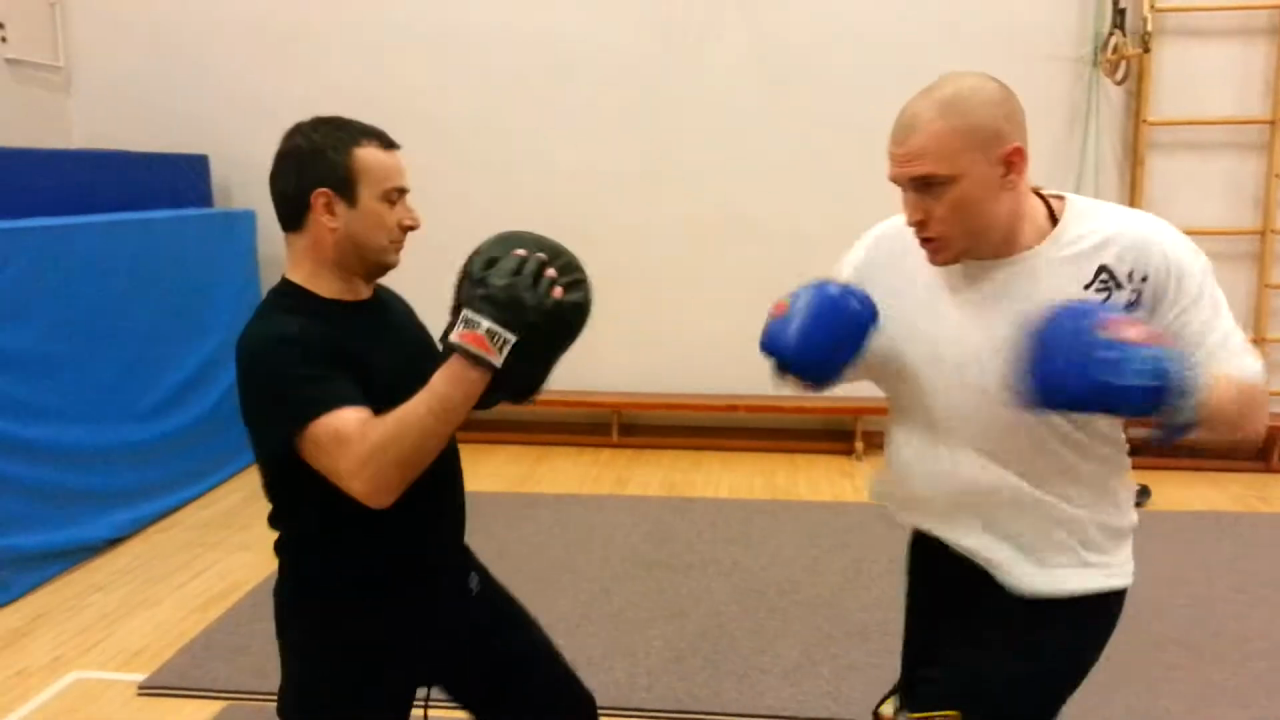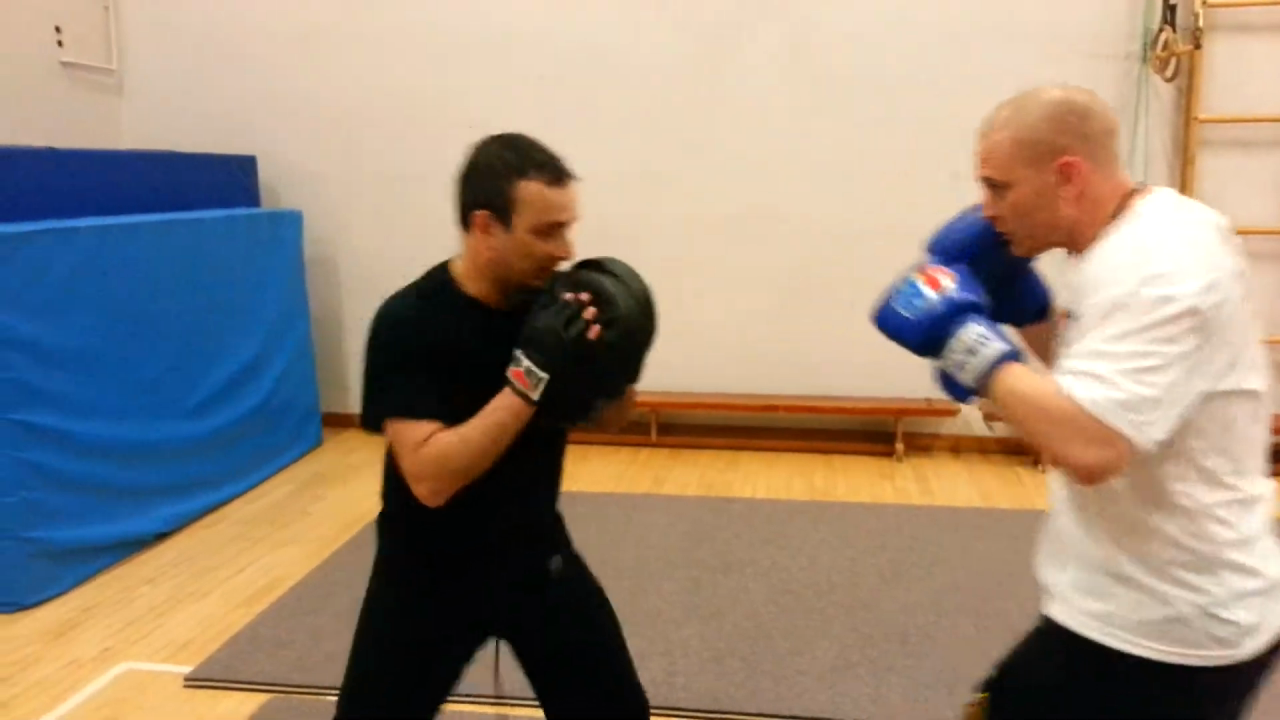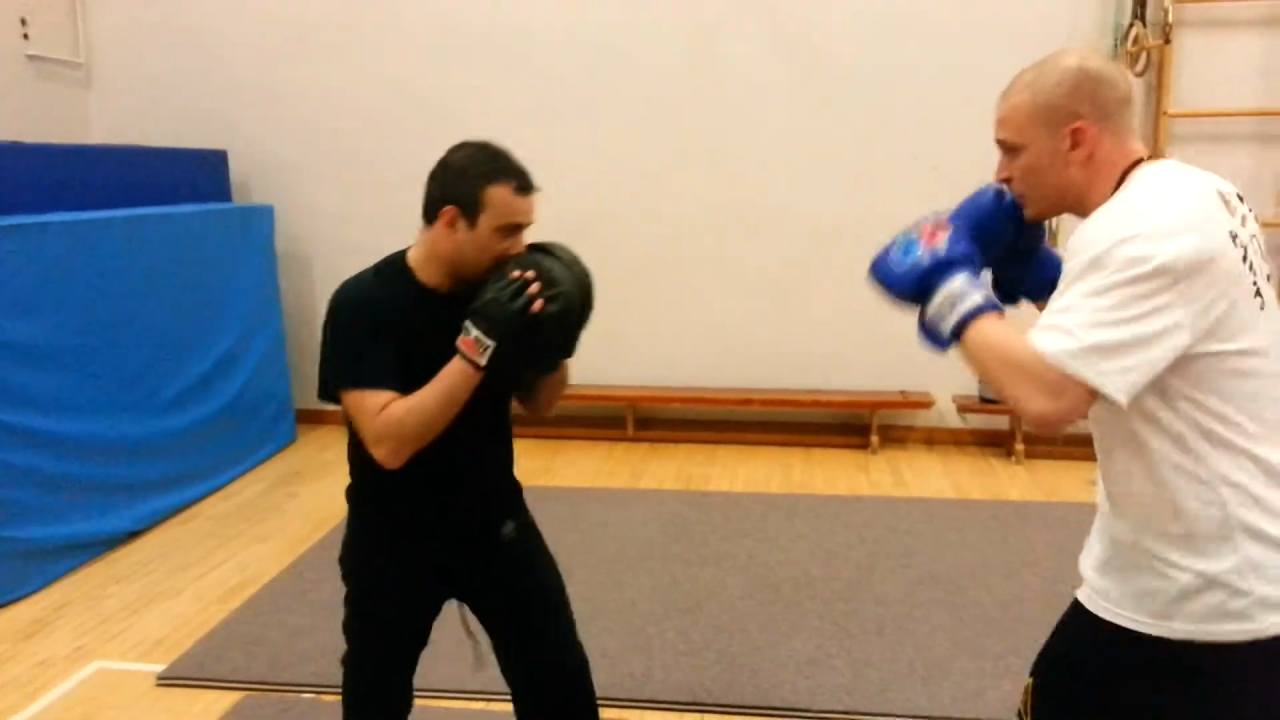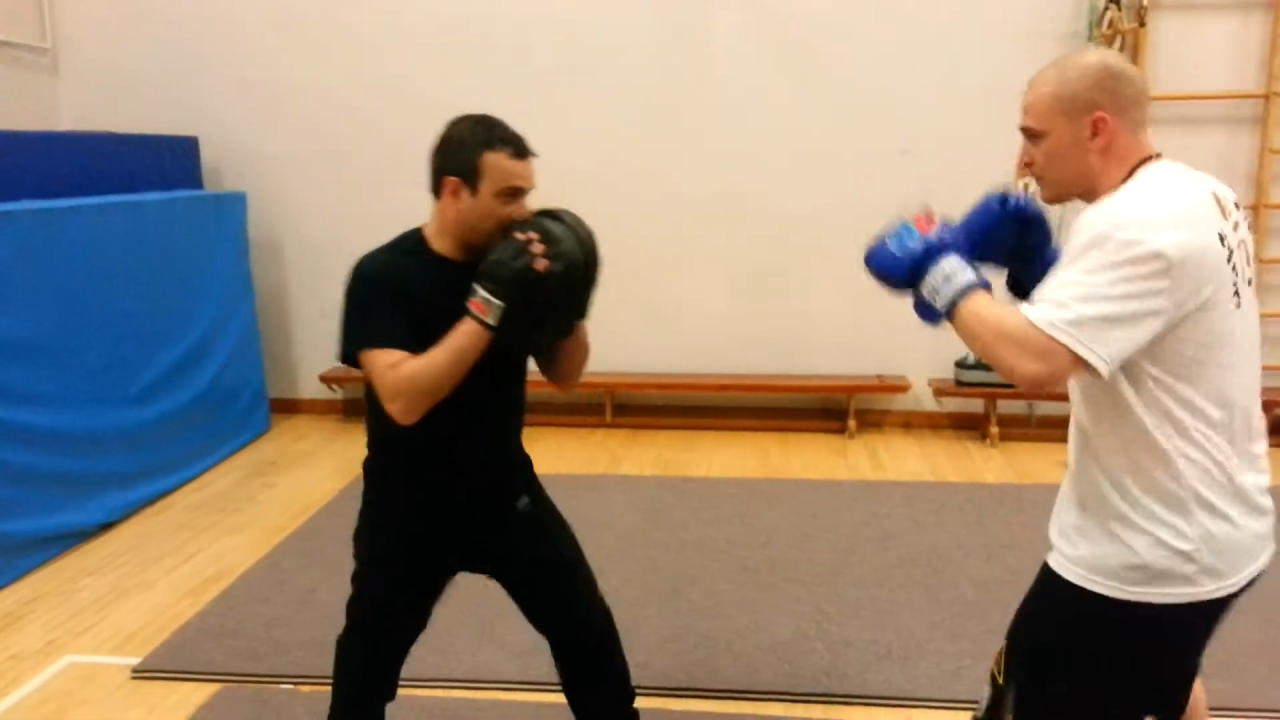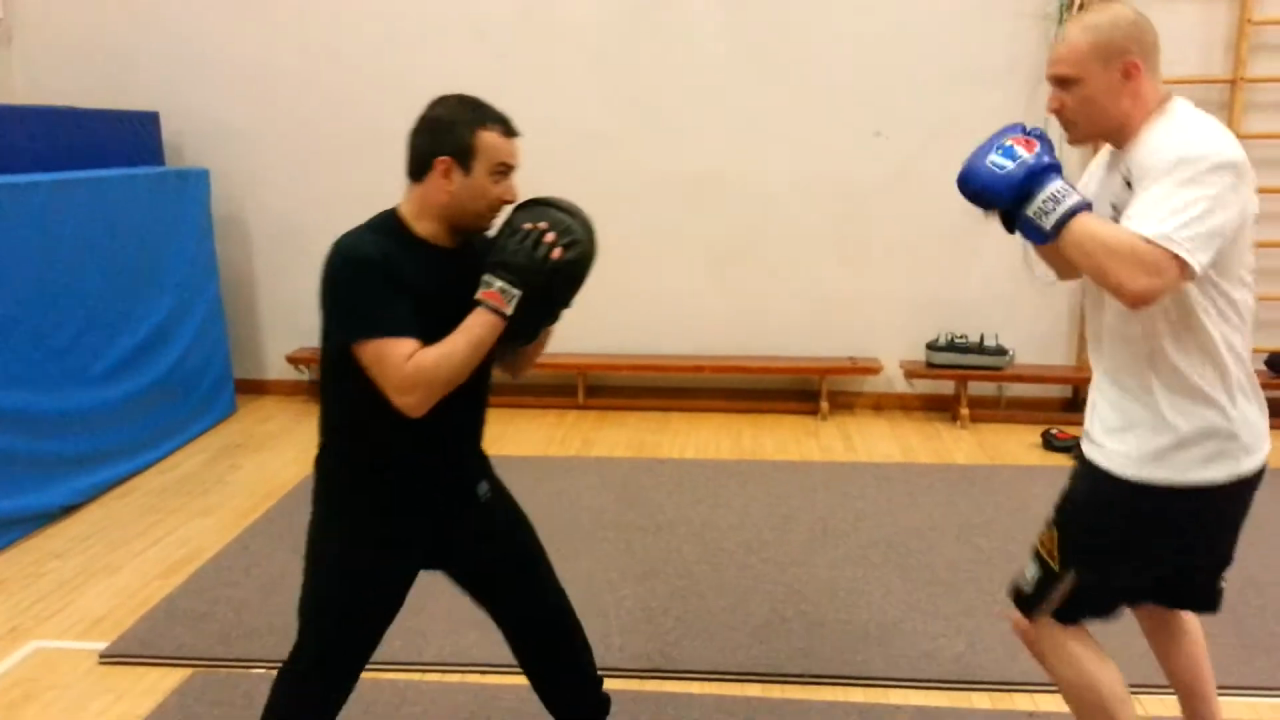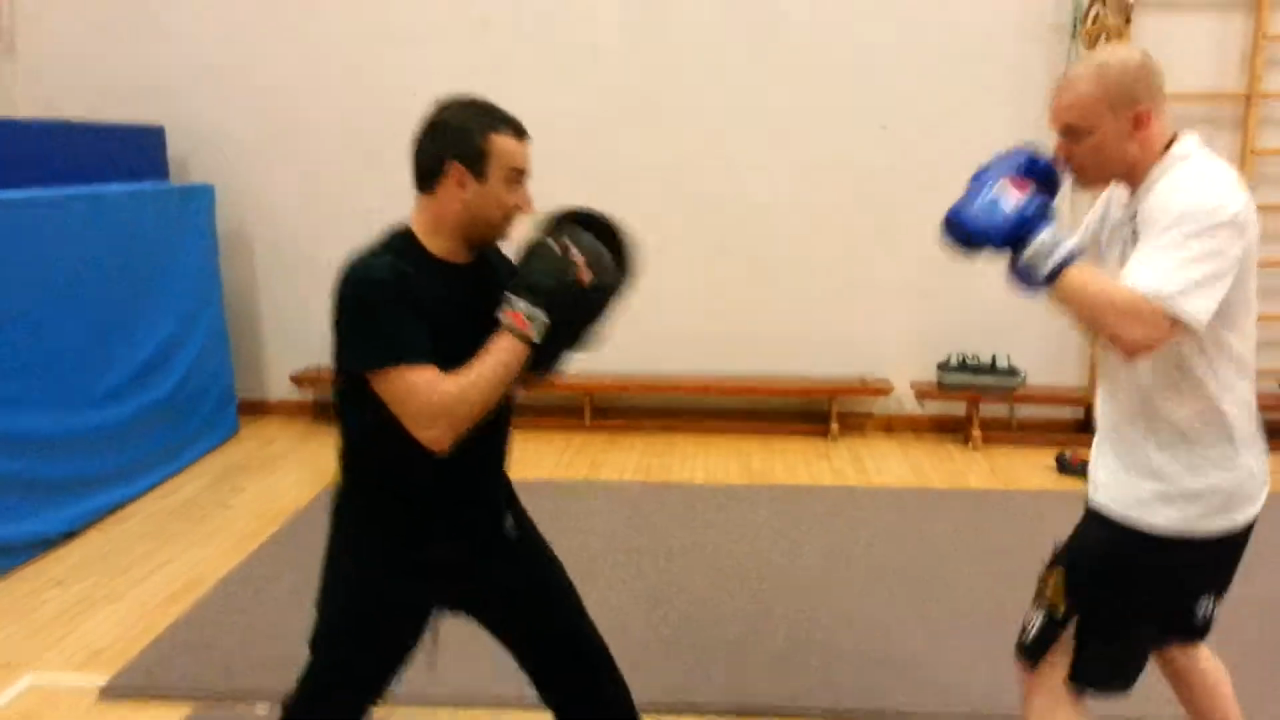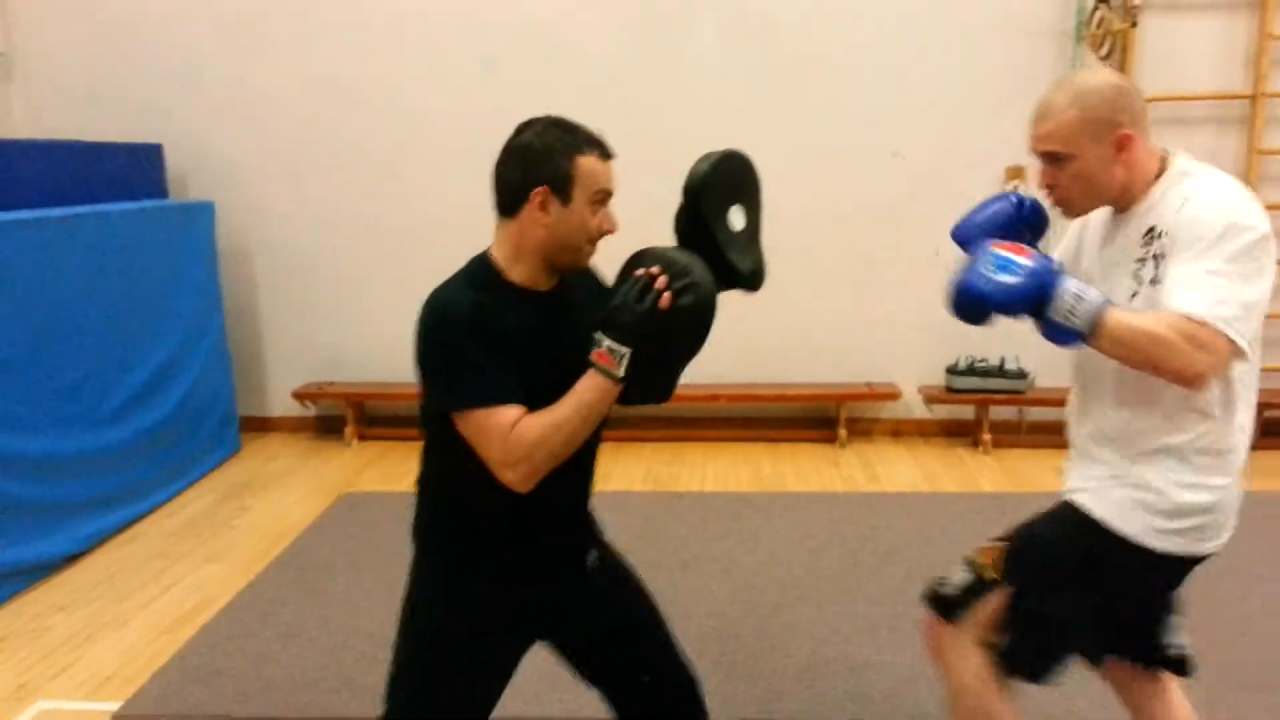
dt=0.4s
person 1, frame 1
left shoulder: (1142, 252)
right shoulder: (890, 254)
left elbow: (1246, 414)
right elbow: (809, 353)
left wrist: (1163, 386)
right wrist: (802, 334)
left hip: (1061, 578)
right hip: (946, 550)
person 1, frame 2
left shoulder: (1151, 269)
right shoulder: (1160, 227)
left elbow: (1086, 446)
right elbow: (1096, 383)
left wrist: (968, 338)
right wrist: (1017, 300)
left hip: (1150, 625)
person 1, frame 3
left shoulder: (1144, 232)
right shoulder: (1197, 197)
left elbow: (1044, 396)
left wrist: (953, 291)
right wrist: (1029, 267)
left hip: (1180, 592)
person 1, frame 4
left shoulder: (1135, 225)
right shoulder: (1201, 197)
left elbow: (1034, 361)
left wrist: (943, 270)
right wrist: (1035, 263)
left hip: (1142, 552)
person 1, frame 5
left shoulder: (1198, 153)
right shoulder: (1122, 155)
left elbow: (1137, 277)
right elbow: (1083, 259)
left wrist: (1043, 192)
right wrist: (1027, 197)
left hip: (1172, 454)
right hip: (1175, 441)
left knee: (1042, 617)
right knee: (1159, 598)
person 1, frame 6
left shoulder: (1203, 199)
right shoulder: (1134, 188)
left elbow: (1136, 326)
right elbow: (1094, 283)
left wrist: (1034, 240)
right wrist: (1030, 226)
left hip: (1168, 498)
right hip: (1198, 484)
right knee: (1172, 639)
person 1, frame 7
left shoulder: (1219, 214)
right shoulder: (1102, 215)
left elbow: (1192, 355)
right elbow: (1083, 324)
left wrist: (1055, 293)
right wrist: (1021, 261)
left hip: (1148, 507)
right hip: (1140, 498)
left knee: (952, 629)
right knee: (1130, 662)
person 2, frame 1
left shoulder: (383, 305)
right shoulder: (280, 343)
left elbow: (431, 412)
right elbow: (373, 477)
left hip: (448, 585)
right hip: (346, 622)
person 2, frame 2
left shoulder: (545, 301)
right shoulder: (408, 324)
left elbow: (610, 413)
right elbow: (431, 478)
right wrist: (530, 373)
left hip: (536, 554)
right hip: (430, 573)
person 2, frame 3
left shoulder: (496, 291)
right shoulder: (364, 304)
left elbow: (539, 402)
right elbow: (389, 441)
right wrist: (477, 343)
left hip: (495, 522)
right hip: (395, 537)
person 2, frame 4
left shoulder: (511, 261)
right shoulder: (383, 276)
left elbow: (564, 373)
right elbow: (403, 400)
right wrist: (485, 306)
left hip: (507, 492)
right hip: (410, 505)
left knee: (587, 634)
right knee: (370, 653)
person 2, frame 5
left shoulder: (480, 249)
right shoulder: (365, 259)
left elbow: (514, 359)
right elbow: (413, 389)
right wrist: (499, 295)
left hip: (462, 484)
right hip: (367, 502)
left knee: (548, 623)
right knee: (324, 664)
person 2, frame 6
left shoulder: (489, 263)
right shoulder: (377, 283)
left elbow: (525, 368)
right elbow: (436, 422)
left wrist: (560, 314)
right wrist: (526, 316)
left hip: (487, 520)
right hip: (388, 540)
left knee: (579, 663)
person 2, frame 7
left shoulder: (580, 287)
right shoulder: (459, 315)
right elbow: (518, 461)
left wrist: (682, 297)
right wrist: (613, 355)
left hip: (570, 553)
right hip: (471, 575)
